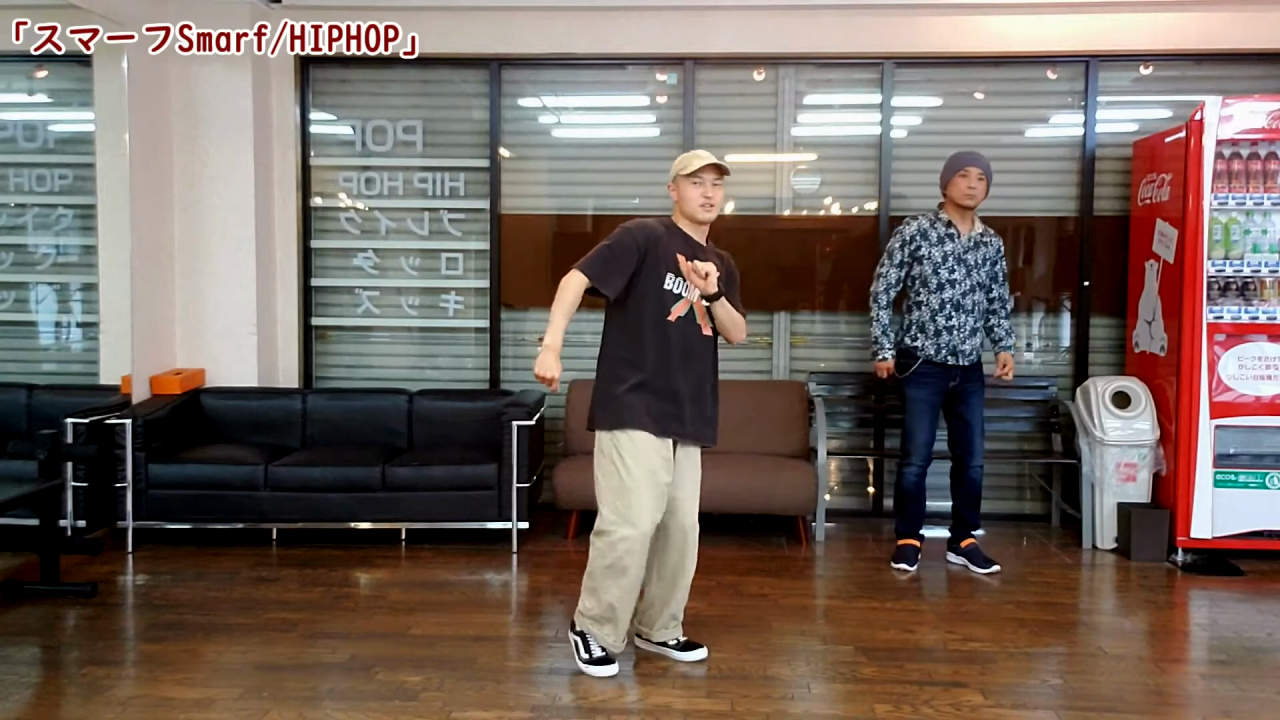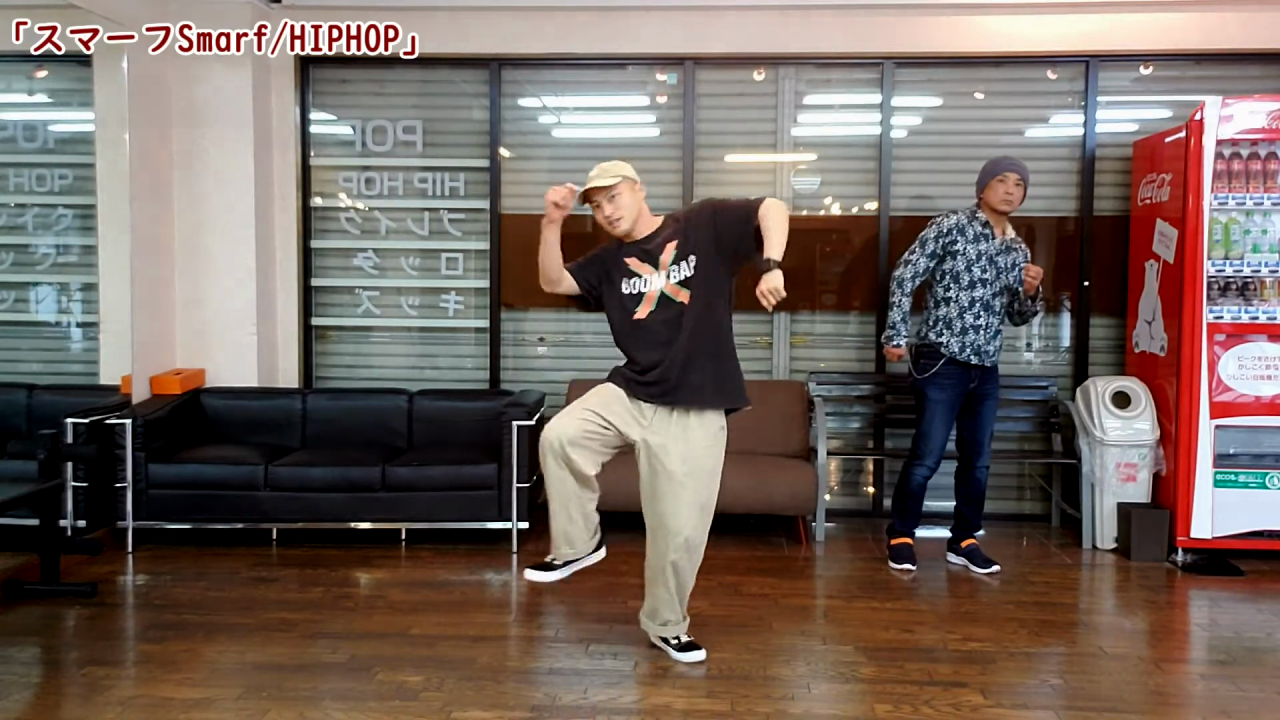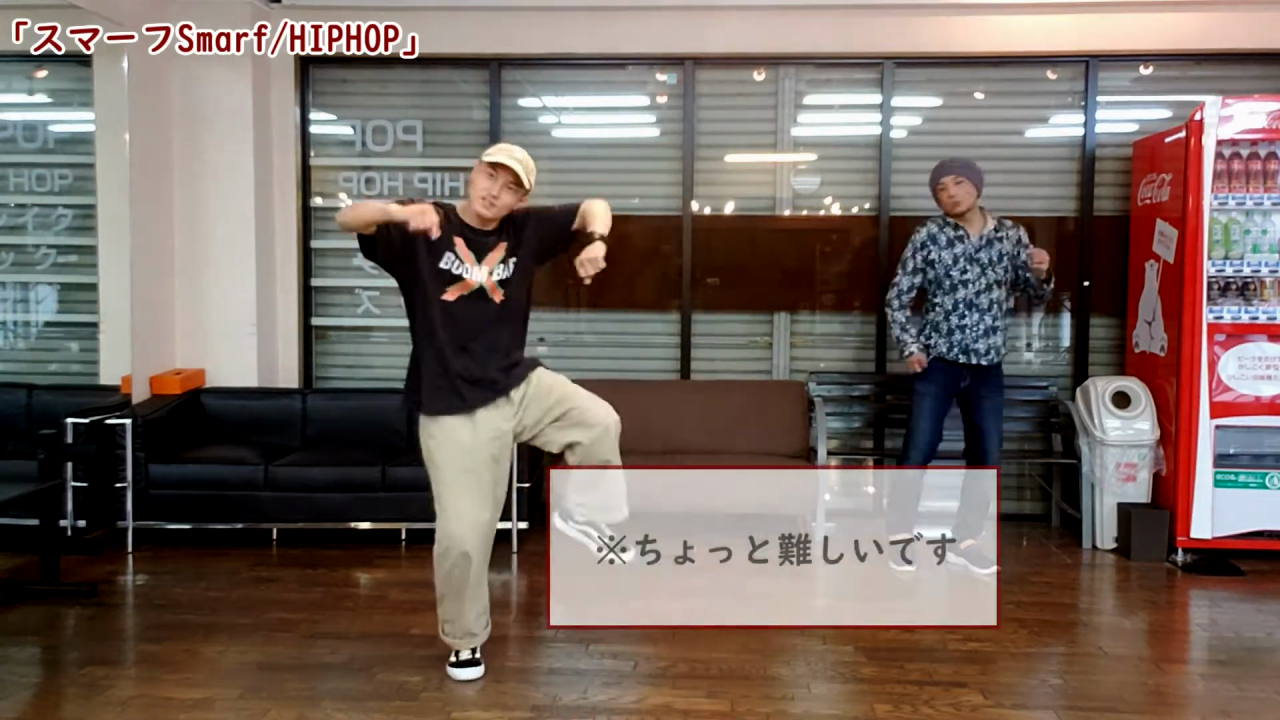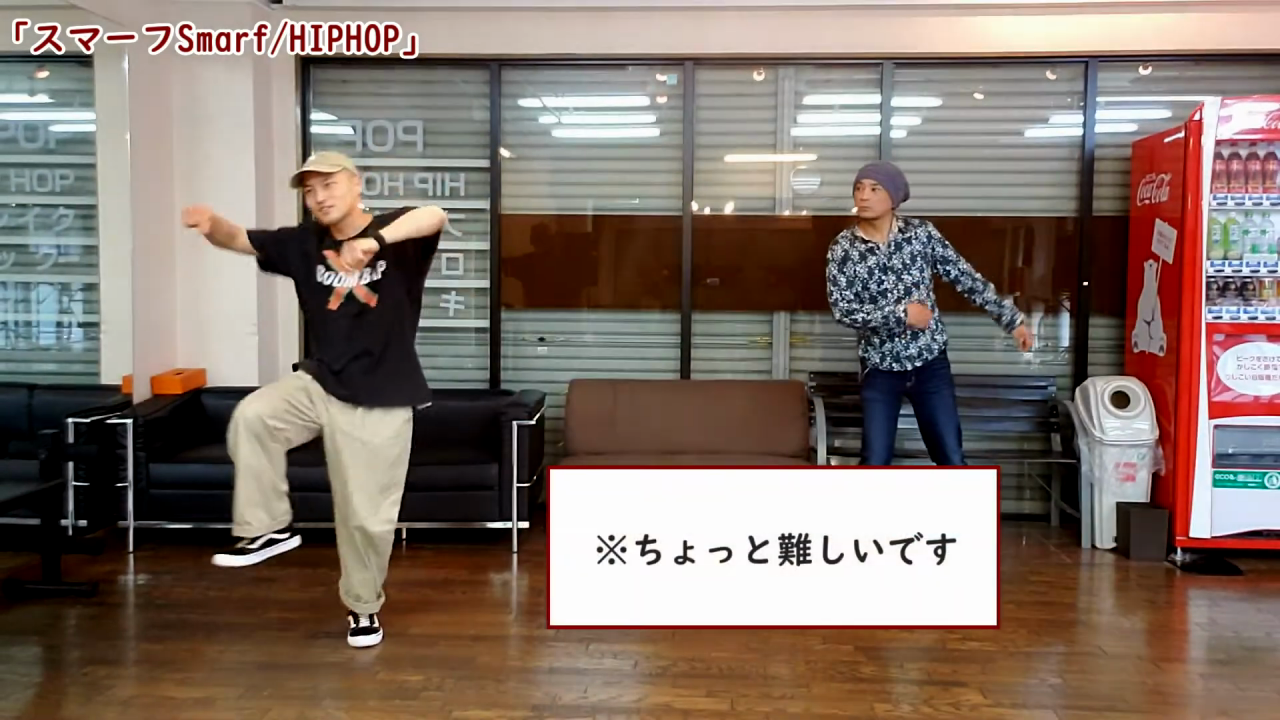
dt=1s
person 1, frame 1
left shoulder: (722, 265)
right shoulder: (642, 238)
left elbow: (738, 334)
right elbow: (577, 278)
left wrist: (713, 295)
right wrist: (551, 346)
left hip: (686, 416)
right hip: (631, 409)
left knee: (680, 528)
right knee: (629, 526)
left ankle: (658, 628)
right ankle: (592, 628)
person 1, frame 2
left shoulder: (705, 222)
right shoulder: (609, 261)
left elbow: (772, 207)
right elbow: (553, 282)
left wrist: (771, 265)
right wrist: (551, 222)
left hip: (696, 404)
right hip: (630, 391)
left knee: (680, 524)
right knee: (559, 438)
left ankle: (665, 625)
right ankle: (577, 544)
person 1, frame 3
left shoulder: (524, 229)
right shoulder: (423, 226)
left elbow: (593, 209)
right elbow: (349, 218)
left wrist: (595, 241)
right wrist: (401, 212)
left hip: (516, 383)
right hip: (449, 401)
left knee: (599, 422)
right knee: (462, 533)
left ankle: (581, 513)
right ankle: (464, 639)
person 1, frame 4
left shoulder: (398, 226)
right shoulder: (305, 242)
left elbow: (433, 216)
right elbow: (239, 241)
left wrist: (373, 240)
right wrist: (211, 224)
left hip: (383, 394)
right hip: (321, 380)
left knee: (368, 515)
right knee: (250, 419)
left ankle: (363, 606)
right ankle: (269, 528)
person 2, frame 1
left shoulder: (992, 244)
right shoulder: (915, 231)
left elbow: (998, 305)
right elbow: (882, 290)
left wrist: (1004, 348)
right wrist: (884, 348)
left hip: (969, 368)
right hip: (922, 364)
left knee: (971, 459)
right knee: (916, 457)
left ankle: (963, 540)
right ankle: (908, 538)
person 2, frame 2
left shoulder: (1018, 250)
right shoulder: (951, 226)
left elbow: (1017, 316)
right elbow: (905, 276)
left wrist: (1031, 293)
right wrist: (896, 335)
left hip: (986, 369)
right hip: (941, 363)
left knee: (977, 460)
right knee: (926, 456)
left ankle: (963, 540)
right ankle: (900, 536)
person 2, frame 3
left shoulder: (1011, 236)
right shoulder: (929, 236)
left elbow: (1033, 294)
right elbow: (898, 295)
left wrist: (1041, 273)
right wrist: (909, 345)
left hip: (987, 367)
right hip: (937, 362)
left knee: (986, 457)
right knee: (918, 450)
left ankle: (966, 538)
right ankle: (899, 531)
person 2, frame 4
left shoulder: (922, 233)
right shoulder: (843, 248)
left elbow: (967, 279)
right elbow: (843, 310)
left wrist: (1012, 319)
right wrist: (900, 313)
left hip: (930, 363)
right hip: (880, 369)
left knee: (951, 458)
right knee: (875, 463)
